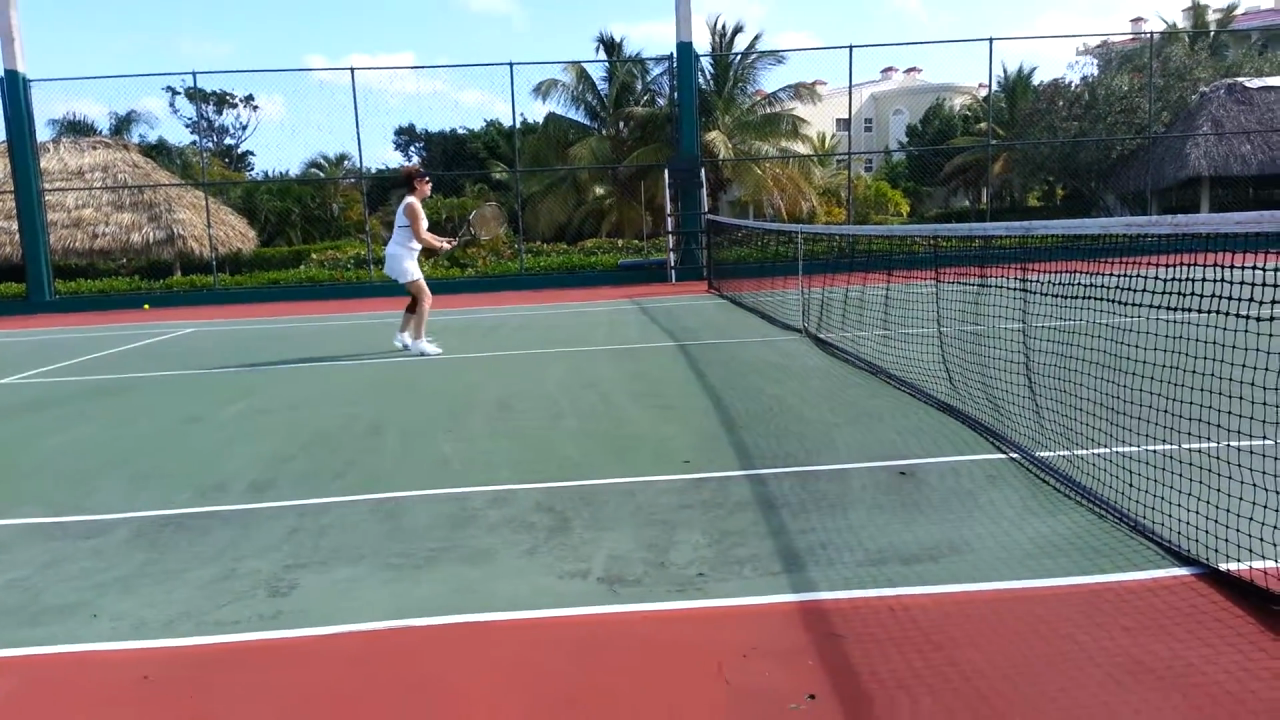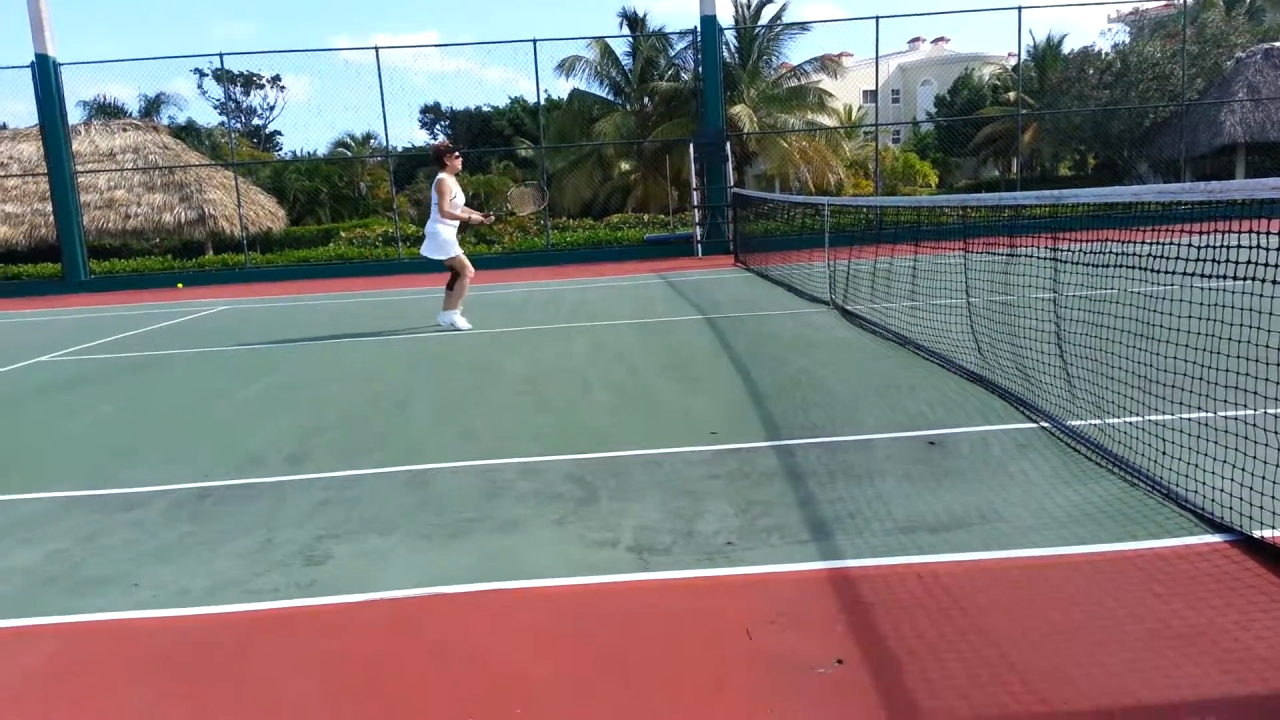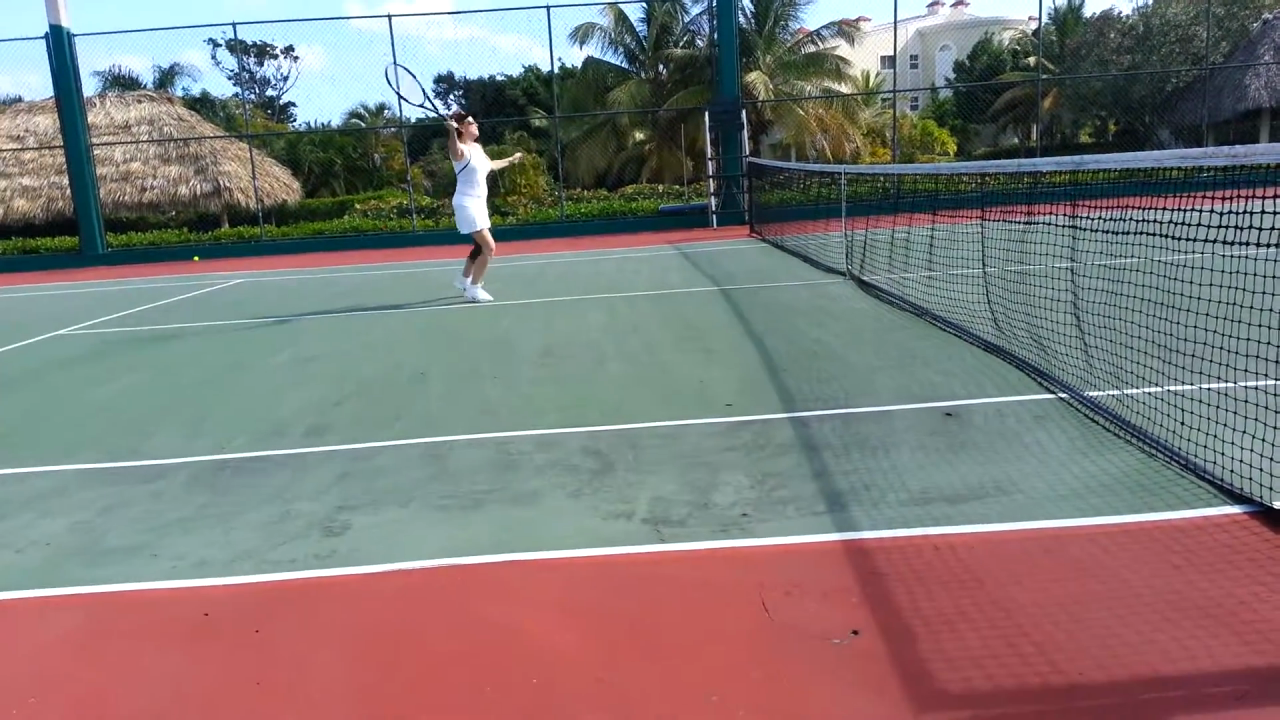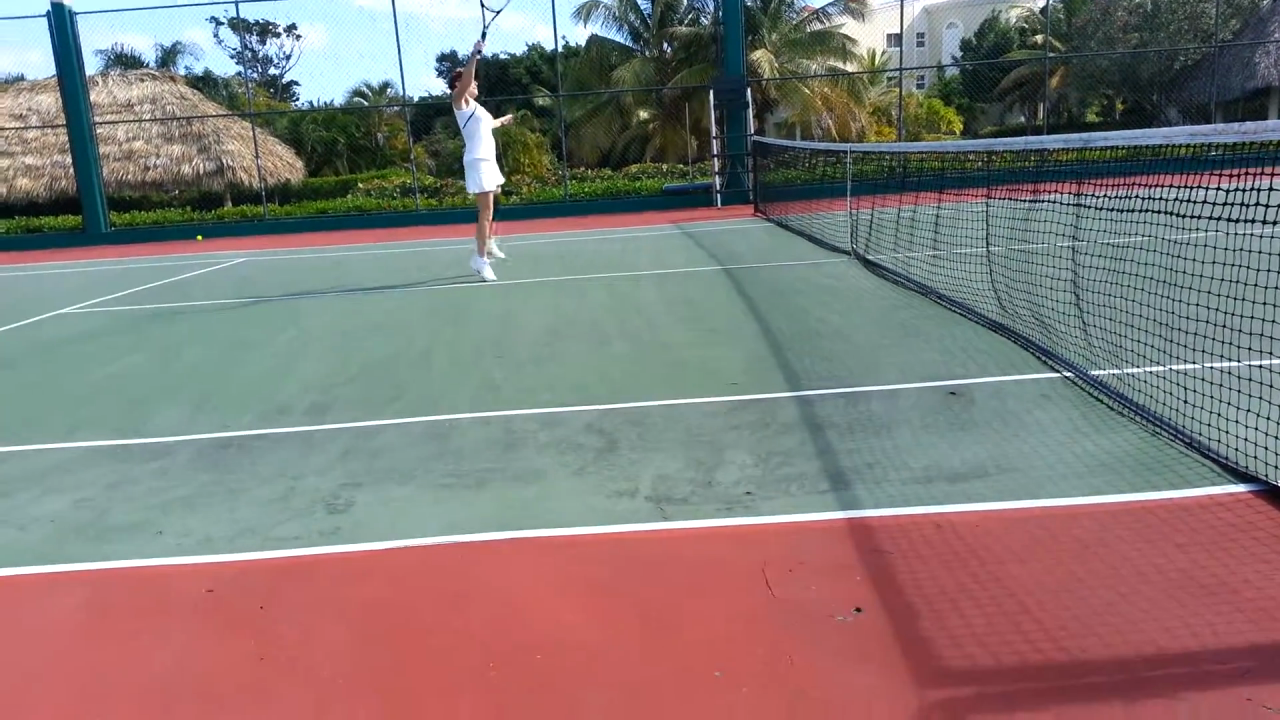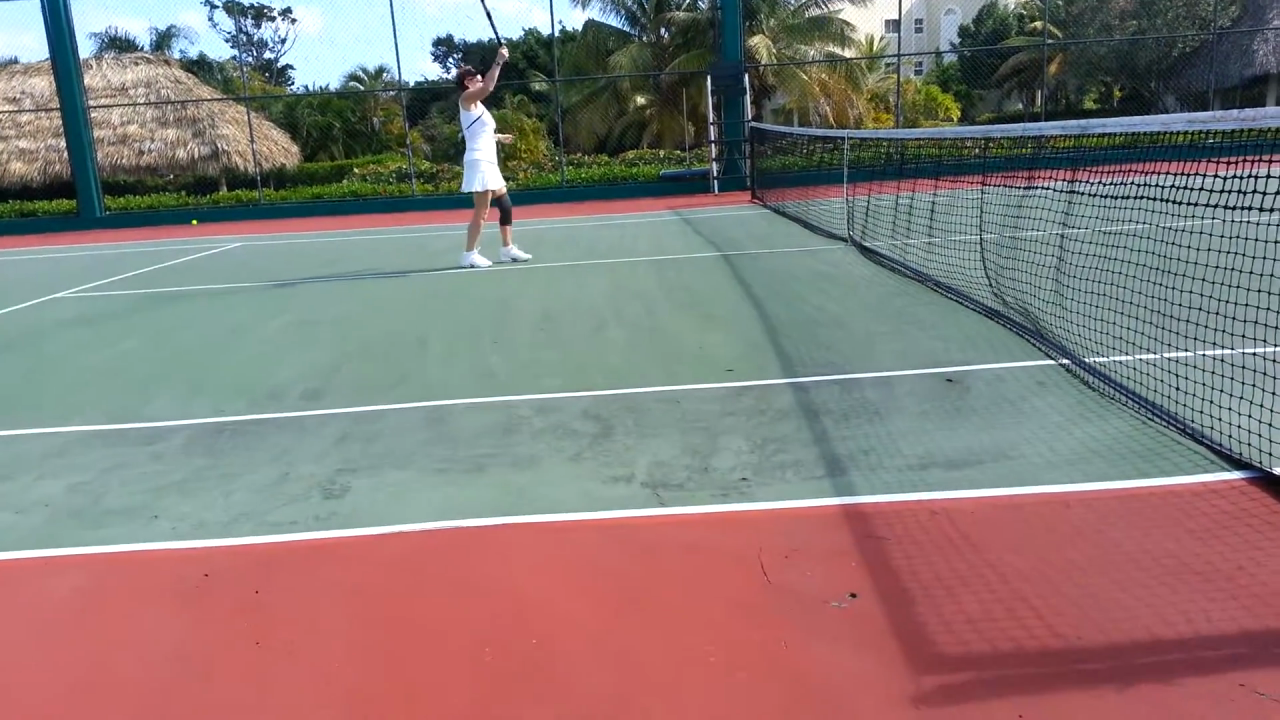
dt=0.3s
person 1, frame 1
left shoulder: (413, 203)
right shoulder: (413, 205)
left elbow: (421, 233)
right elbow: (421, 238)
left wrist: (443, 240)
right wrist: (440, 246)
left hip: (404, 256)
right hip: (401, 256)
left knee: (418, 296)
right knee: (425, 298)
left ankle: (403, 335)
right ankle: (419, 342)
person 1, frame 2
left shoulder: (452, 180)
right shoulder: (443, 181)
left elbow: (458, 208)
right elbow: (444, 212)
left wrist: (480, 215)
right wrist: (469, 218)
left hip: (446, 234)
right hip: (440, 234)
left knee: (458, 273)
right knee: (467, 272)
left ankle: (447, 314)
right ankle: (452, 314)
person 1, frame 3
left shoulder: (476, 147)
right shoulder: (458, 148)
left elbow: (489, 165)
right elbow: (454, 147)
left wrist: (511, 160)
right wrist: (451, 130)
left hip: (478, 203)
right hip: (467, 205)
left knee: (481, 245)
right knee: (489, 246)
left ankle: (464, 279)
right ankle: (474, 288)
person 1, frame 4
left shoulder: (472, 105)
right shoulder: (459, 98)
left elbow: (486, 123)
right elbow: (466, 81)
left wrist: (502, 121)
right wrist: (474, 55)
left hip: (487, 161)
right hip: (478, 161)
left knee: (491, 207)
right knee: (486, 211)
left ankle: (488, 244)
right ankle: (480, 259)
person 1, frame 5
left shoulder: (476, 105)
right shoulder: (467, 98)
right elbow: (487, 88)
left wrist: (498, 136)
right wrist: (499, 62)
left hip: (489, 162)
right hip: (478, 162)
left knee: (505, 206)
right knee: (481, 212)
left ankle: (508, 248)
right ankle: (469, 254)
